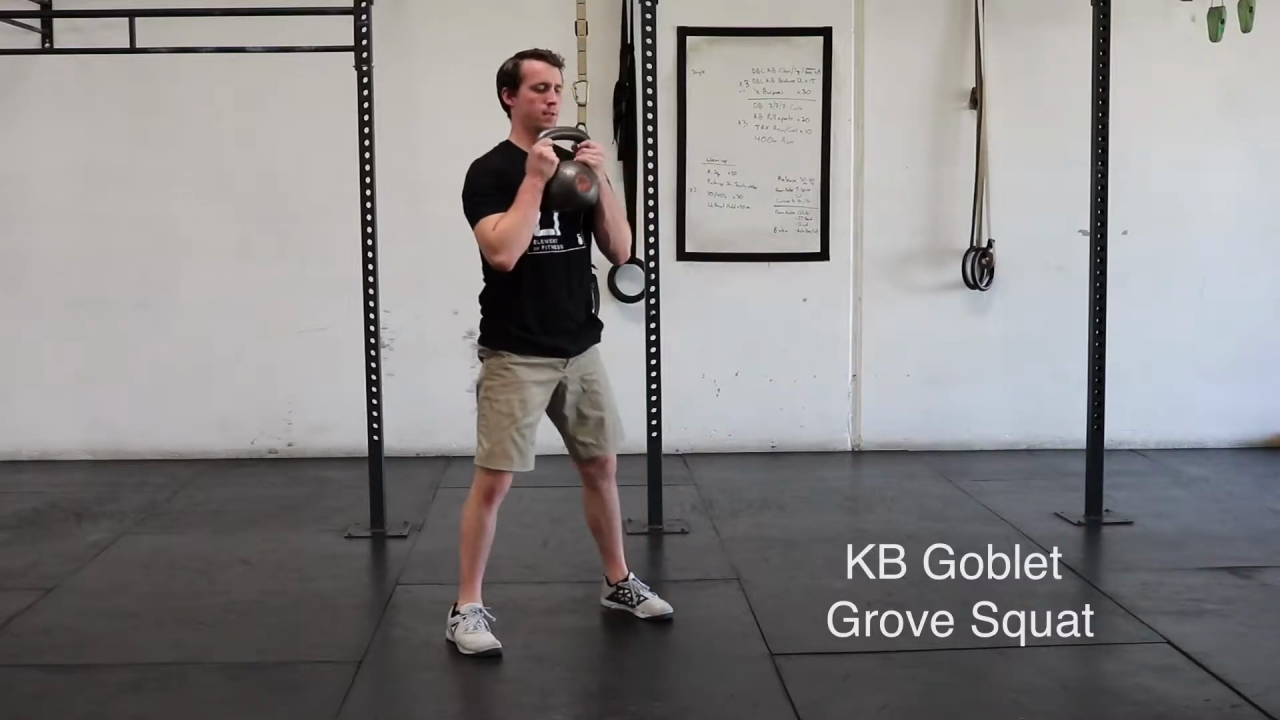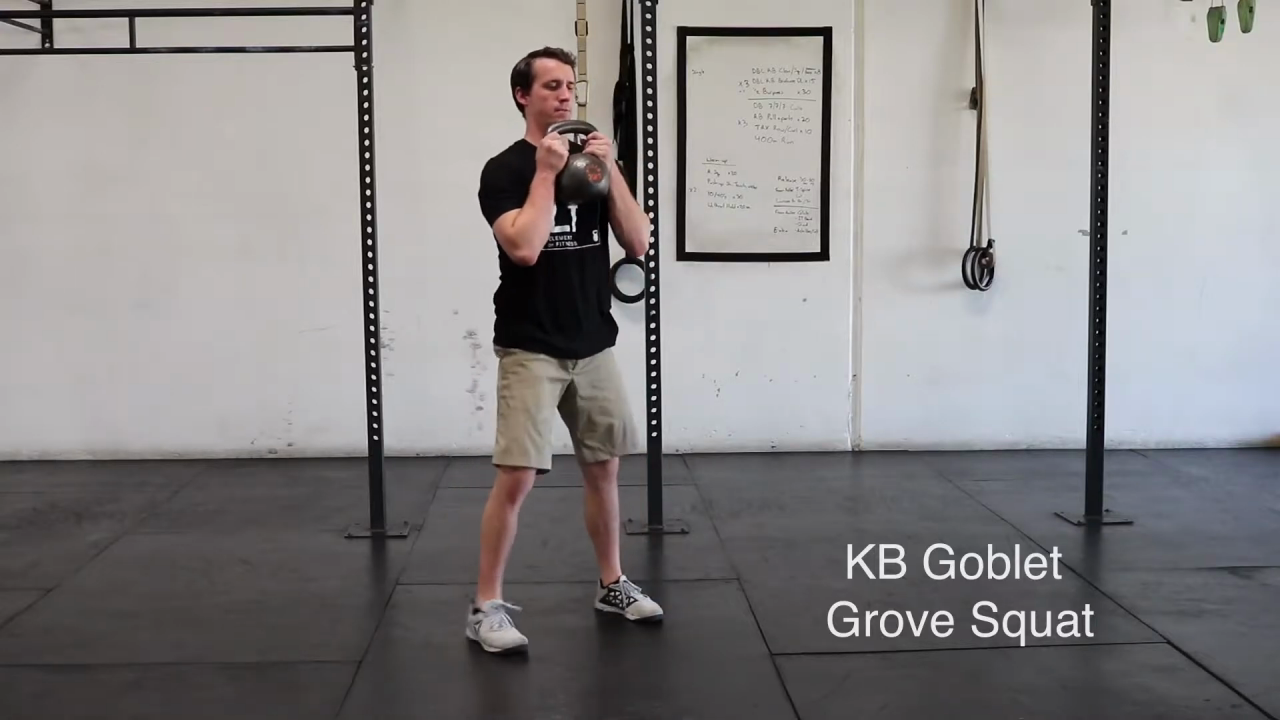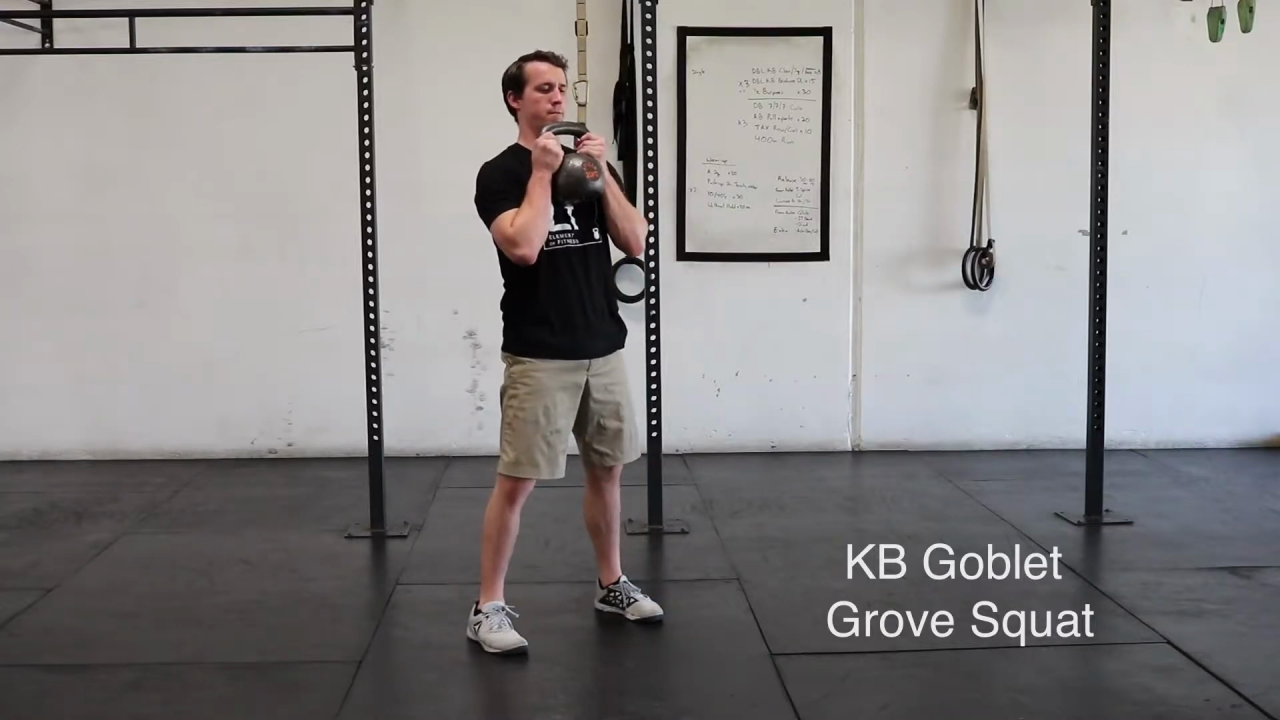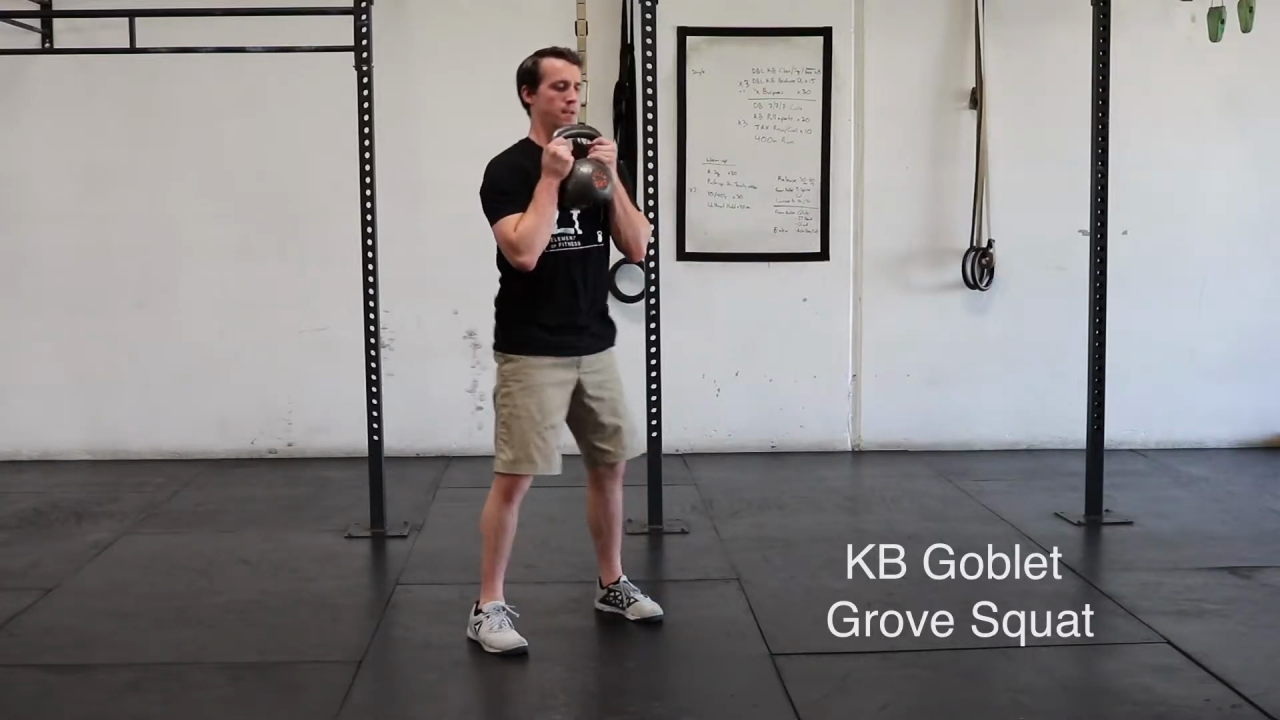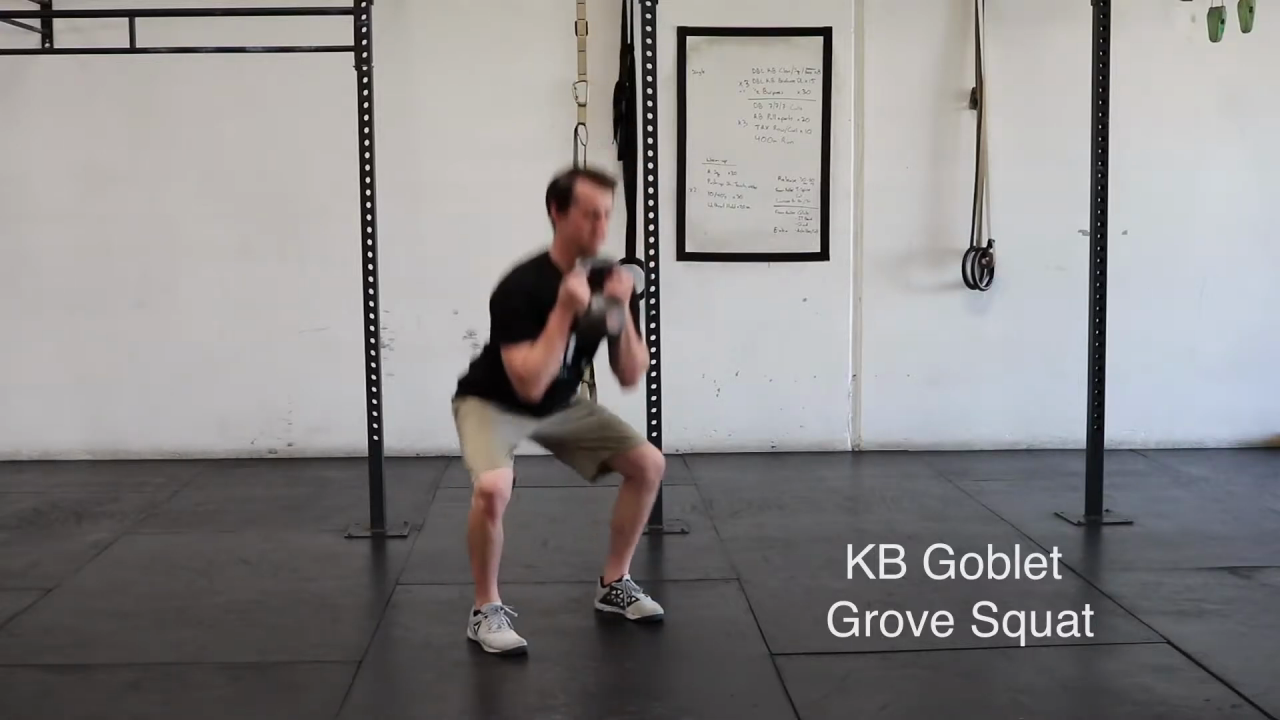
dt=0.4s
person 1, frame 1
left shoulder: (580, 165)
right shoulder: (490, 171)
left elbow: (620, 251)
right elbow: (502, 253)
left wrist: (598, 180)
right wrist: (535, 178)
left hip: (580, 348)
right hip: (516, 355)
left knee: (601, 468)
right knee: (493, 482)
left ankle: (618, 581)
right ankle: (467, 608)
person 1, frame 2
left shoulder: (595, 162)
right shoulder: (505, 170)
left elbow: (638, 242)
right elbow: (524, 248)
left wrist: (608, 171)
right wrist: (546, 171)
left hip: (593, 347)
right hip: (530, 350)
left knee: (603, 470)
right knee: (516, 479)
left ankle: (612, 584)
right ankle: (488, 603)
person 1, frame 3
left shoulder: (593, 164)
right shoulder: (500, 173)
left elbow: (635, 243)
right elbow: (523, 247)
left wrist: (601, 173)
right wrist: (543, 172)
left hip: (603, 348)
right hip: (540, 356)
left knee: (607, 472)
right knee: (516, 484)
left ankle: (611, 584)
right ankle: (488, 607)
person 1, frame 4
left shoulder: (598, 161)
right shoulder: (509, 168)
left elbow: (637, 248)
right elbow: (523, 253)
left wrist: (610, 177)
right wrist: (550, 178)
left hip: (594, 348)
right hip: (532, 353)
left knee: (609, 469)
right knee: (514, 480)
left ankle: (611, 584)
right ankle: (488, 606)
person 1, frame 5
left shoulder: (612, 279)
right shoulder: (522, 287)
left elbow: (630, 377)
right elbow: (529, 387)
left wrist: (621, 311)
right wrist: (565, 312)
left hip: (561, 403)
right hip: (493, 404)
left knee: (648, 464)
right knee: (493, 488)
left ankle: (614, 584)
right ankle: (486, 609)
